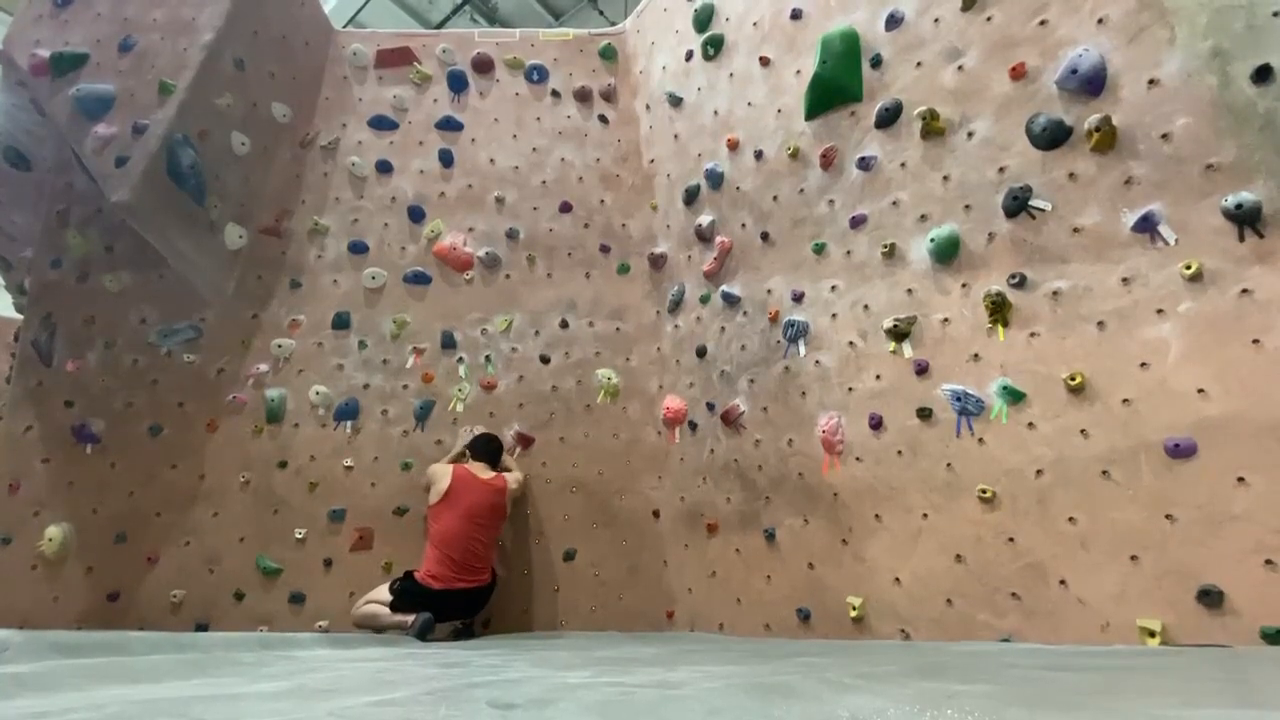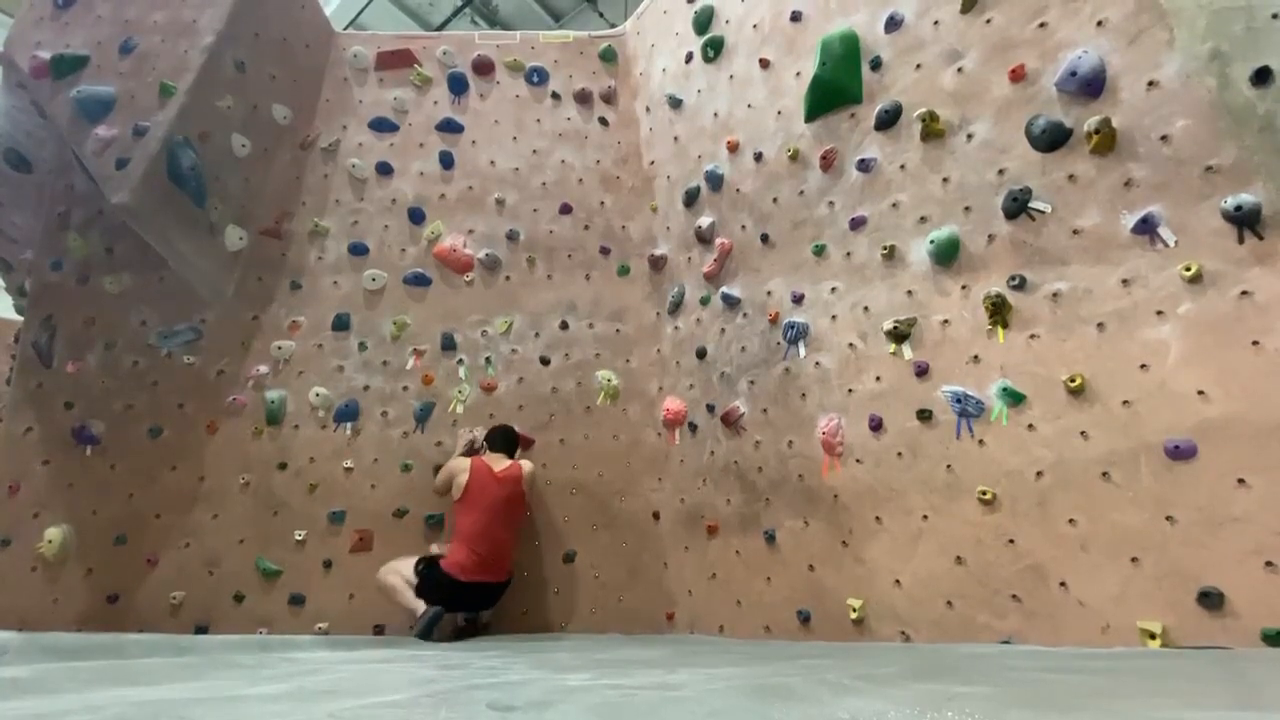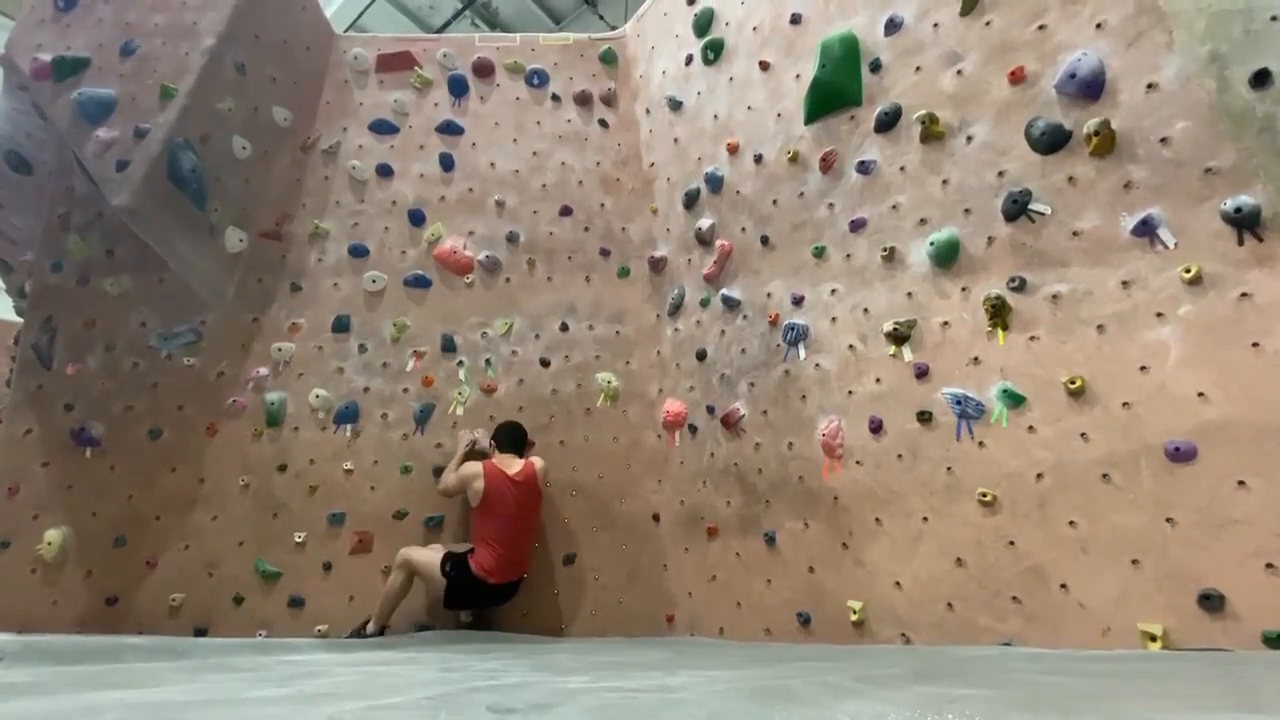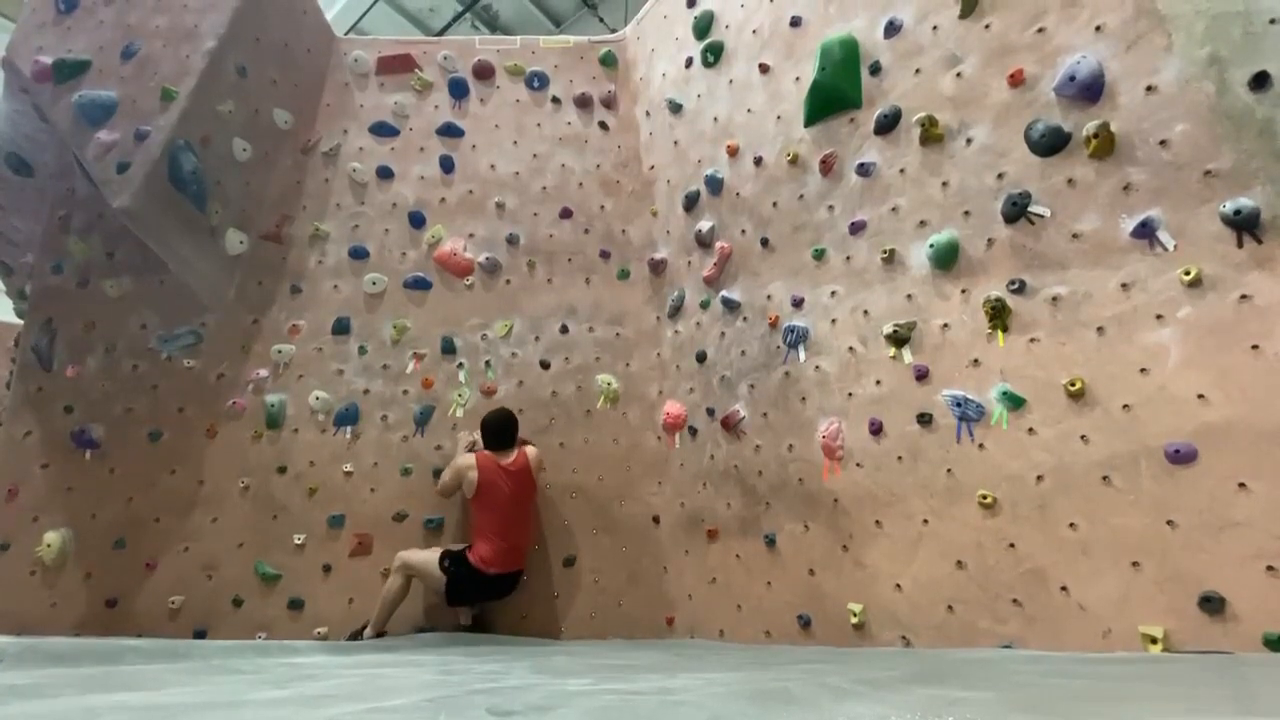
dt=0.5s
person 1, frame 1
left shoulder: (442, 474)
right shoulder: (509, 485)
left wrist: (457, 449)
right wrist: (491, 446)
left hip: (433, 591)
right hip: (478, 596)
left knee: (360, 612)
left ankle: (412, 620)
right ankle: (466, 622)
person 1, frame 2
left shoulder: (462, 467)
right shoulder: (526, 471)
left elbow: (439, 487)
left wrist: (460, 450)
left hip: (457, 581)
right hip: (495, 588)
left knee: (388, 572)
right knee: (438, 550)
left ankle: (423, 610)
right ankle: (469, 621)
person 1, frame 3
left shoulder: (474, 471)
right shoulder: (538, 468)
left elbow: (444, 487)
left wrist: (462, 451)
right wrist: (486, 453)
left hip: (480, 583)
right hip: (510, 586)
left knee: (406, 557)
right knee: (434, 551)
left ankle: (373, 630)
right ankle: (470, 621)
person 1, frame 4
left shoulder: (469, 464)
right shoulder: (532, 457)
left elbow: (443, 489)
left hip: (482, 575)
right hip: (511, 577)
left knee: (403, 561)
right knee: (433, 556)
left ankle: (371, 634)
right ankle: (469, 622)
